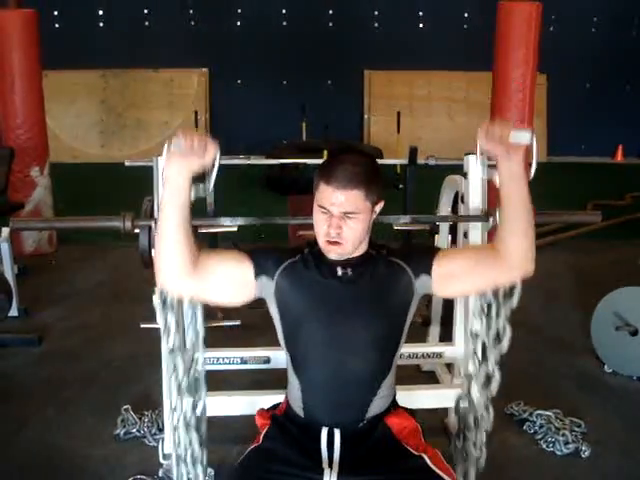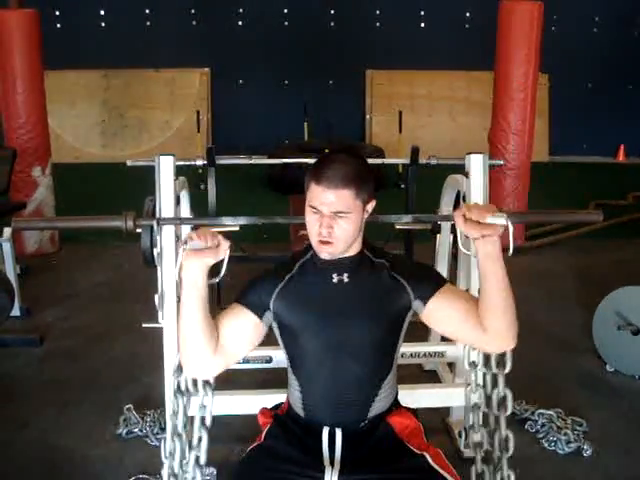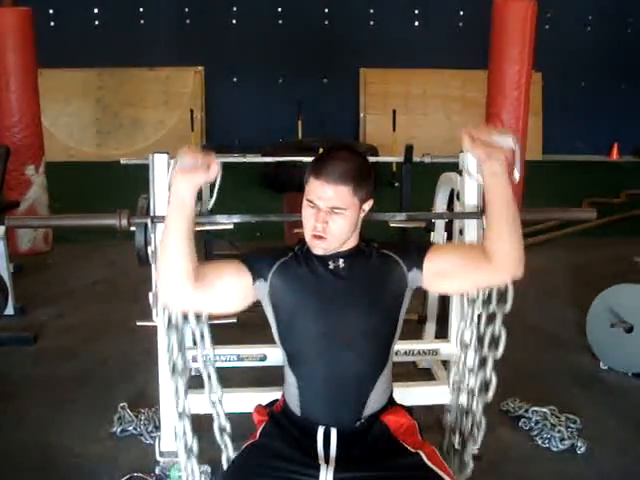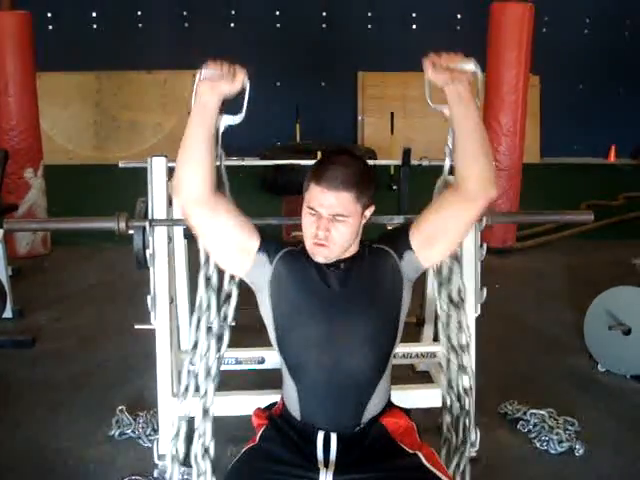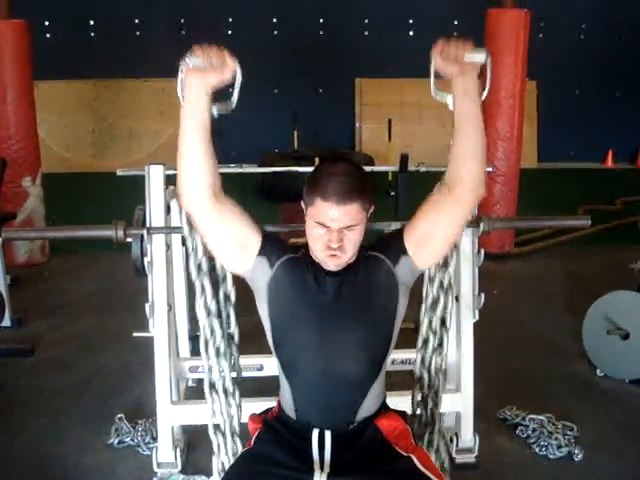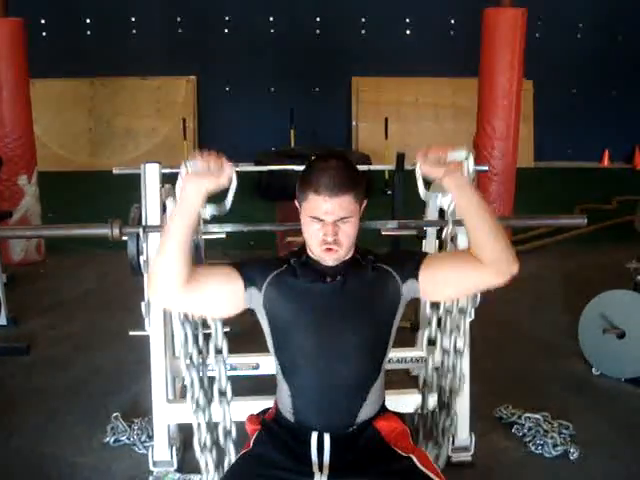
dt=0.3s
person 1, frame 1
left shoulder: (406, 271)
right shoulder: (279, 269)
left elbow: (513, 265)
right elbow: (178, 278)
left wrist: (510, 168)
right wrist: (179, 174)
left hip: (380, 440)
right hip: (294, 440)
person 1, frame 2
left shoulder: (405, 279)
right shoulder: (276, 284)
left elbow: (498, 337)
right elbow: (201, 362)
left wrist: (488, 246)
right wrist: (195, 270)
left hip: (381, 438)
right hip: (296, 437)
person 1, frame 3
left shoulder: (399, 267)
right shoulder: (273, 271)
left elbow: (504, 263)
right elbow: (179, 290)
left wrist: (493, 167)
right wrist: (185, 189)
left hip: (376, 437)
right hip: (291, 437)
person 1, frame 4
left shoulder: (395, 262)
right shoulder: (271, 265)
left elbow: (475, 191)
right elbow: (194, 197)
left wrist: (458, 90)
right wrist: (209, 98)
left hip: (376, 441)
right hip: (289, 442)
person 1, frame 5
left shoulder: (391, 266)
right shoulder: (271, 267)
left elbow: (465, 189)
right elbow: (200, 198)
left wrist: (464, 83)
right wrist: (197, 90)
left hip: (372, 444)
person 1, frame 6
left shoulder: (392, 275)
right shoulder: (267, 279)
left elbow: (498, 267)
right elbow: (170, 288)
left wrist: (456, 180)
right wrist: (192, 191)
left hip: (369, 447)
right hip: (284, 445)
